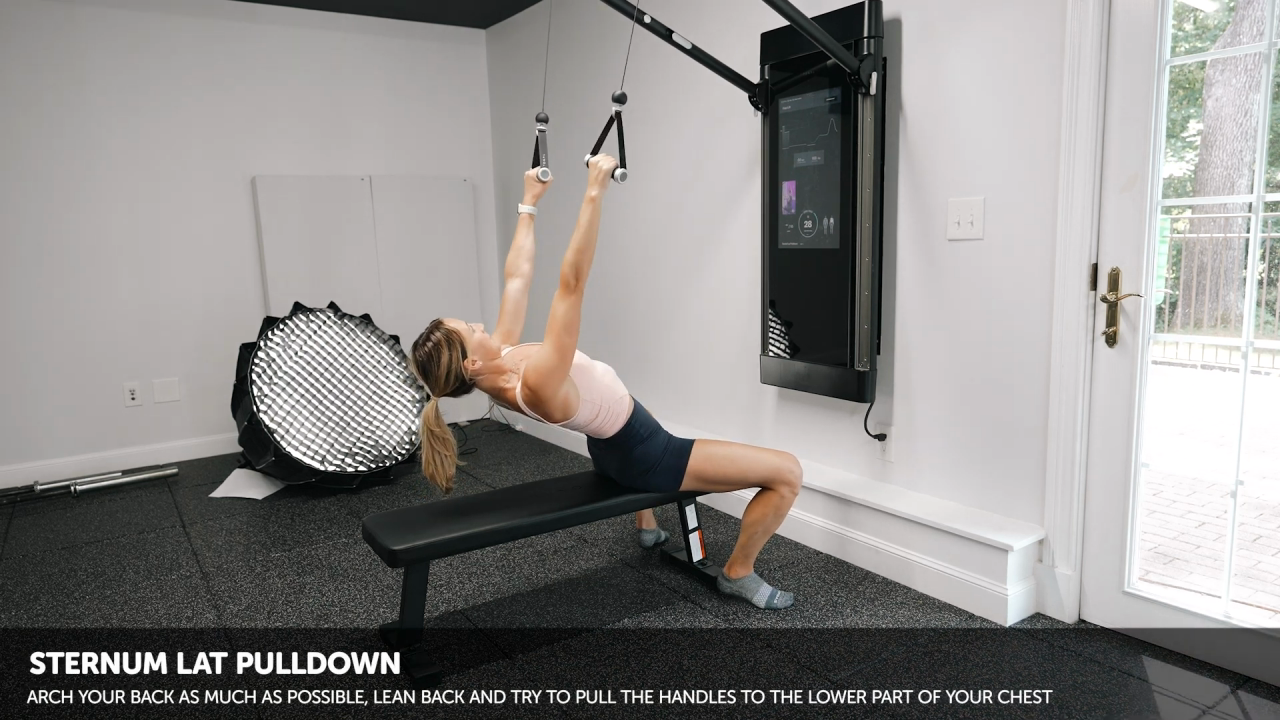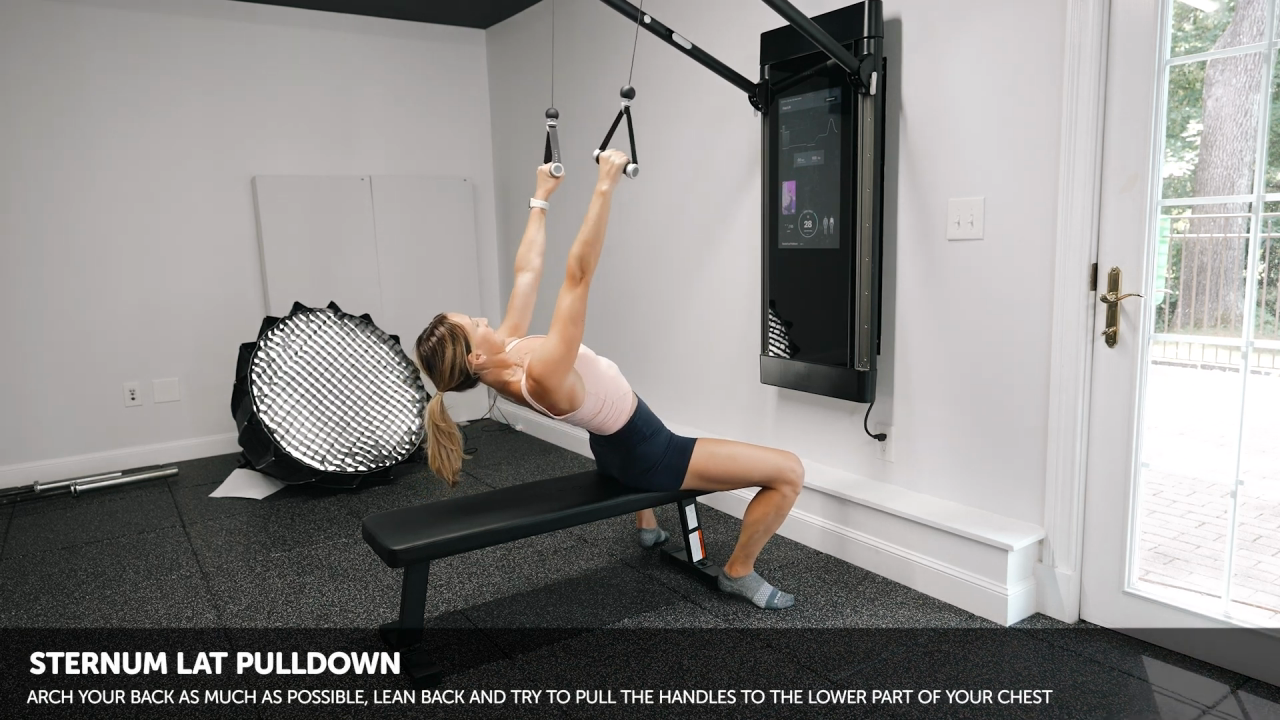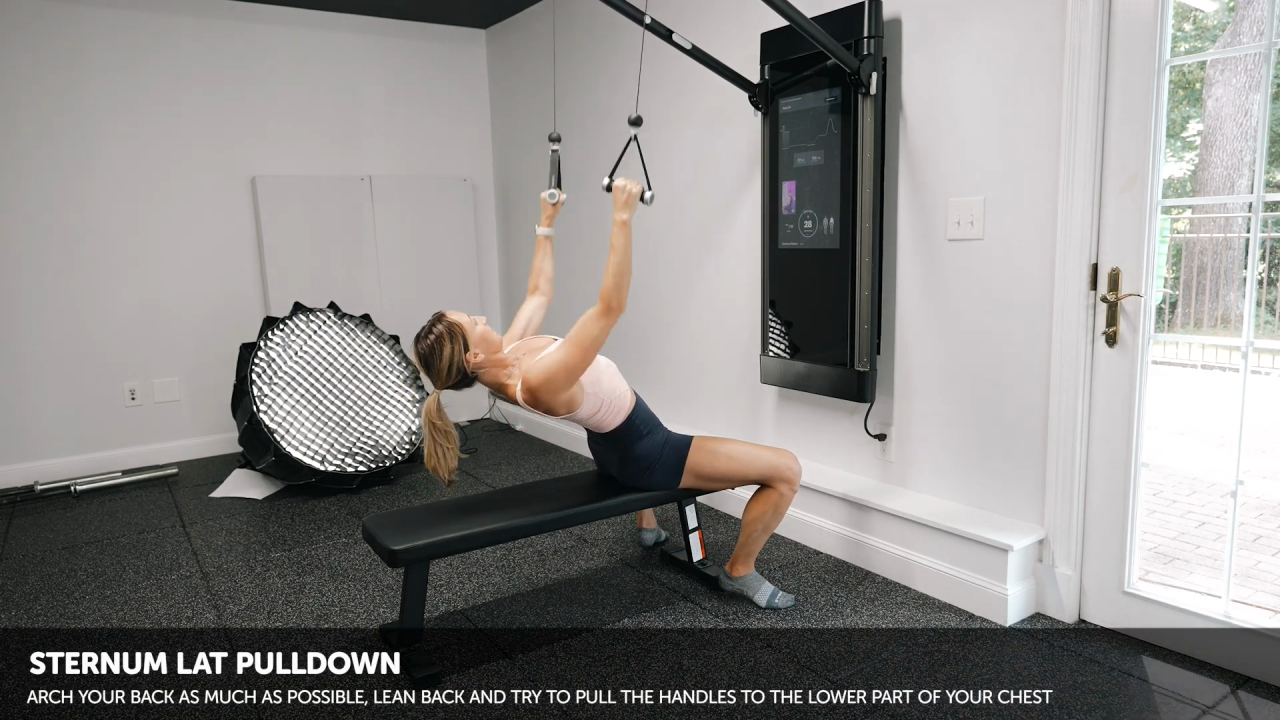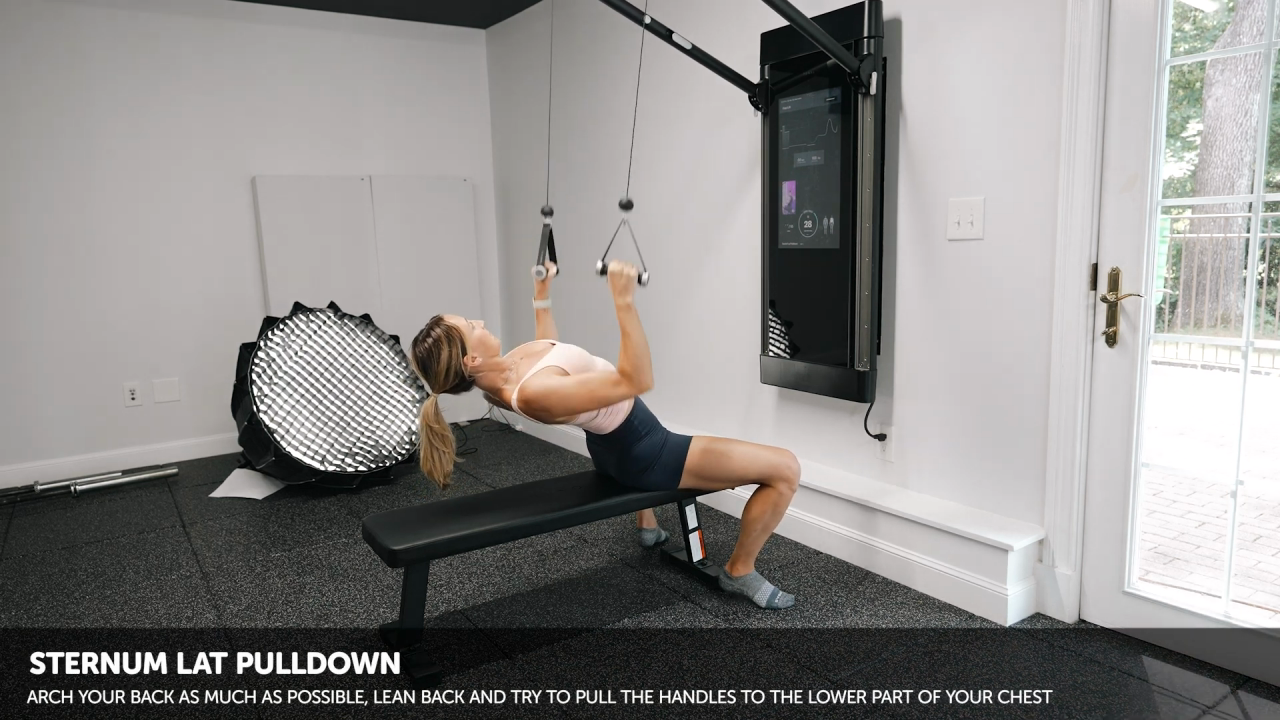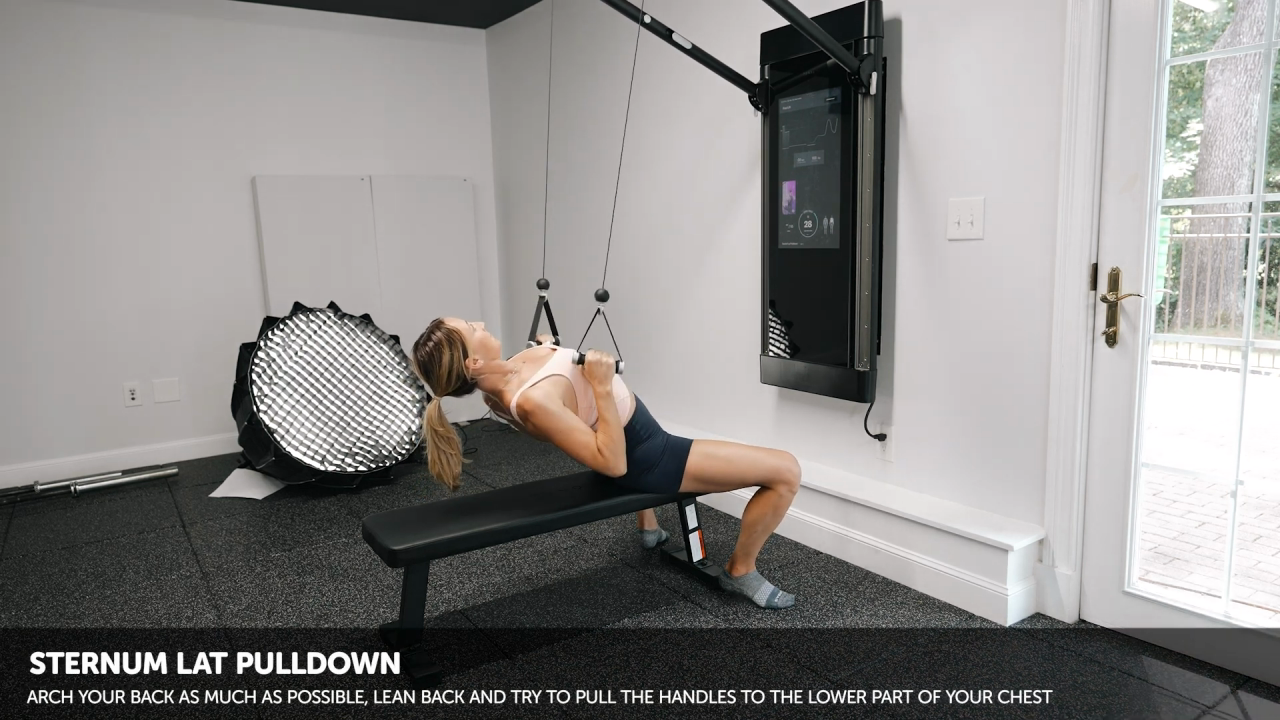
dt=0.4s
person 1, frame 1
left shoulder: (502, 360)
right shoulder: (536, 385)
left elbow: (517, 275)
right elbow: (572, 282)
left wrist: (529, 202)
right wrist: (593, 193)
left hip: (616, 448)
right hip: (645, 458)
right knee: (787, 472)
left ankle: (647, 526)
right ankle: (738, 573)
person 1, frame 2
left shoulder: (506, 356)
right shoulder: (540, 377)
left elbow: (527, 270)
right elbow: (578, 274)
left wrist: (541, 197)
right wrist: (604, 187)
left hip: (617, 446)
right hip: (645, 456)
right knee: (788, 472)
left ankle: (647, 526)
right ankle: (738, 573)
person 1, frame 3
left shoulder: (505, 356)
right shoulder: (538, 382)
left elbow: (538, 294)
right elbow: (610, 306)
left wrist: (545, 223)
right wrist: (622, 218)
left hip: (616, 444)
right hip: (643, 455)
right knee: (785, 469)
left ankle: (647, 525)
right ankle: (739, 573)
person 1, frame 4
left shoulder: (502, 374)
right shoulder: (533, 393)
left elbow: (546, 349)
right elbow: (637, 380)
left wrist: (542, 297)
right wrist: (624, 301)
left hip: (614, 445)
right hip: (641, 455)
right knee: (784, 468)
left ankle: (648, 525)
right ankle: (739, 573)
person 1, frame 5
left shoulder: (501, 384)
right shoulder: (532, 401)
right elbow: (614, 463)
left wrist: (543, 353)
right wrist: (602, 387)
left hip: (627, 447)
right hip: (643, 458)
right knee: (785, 471)
left ankle: (649, 526)
right ankle: (740, 572)
